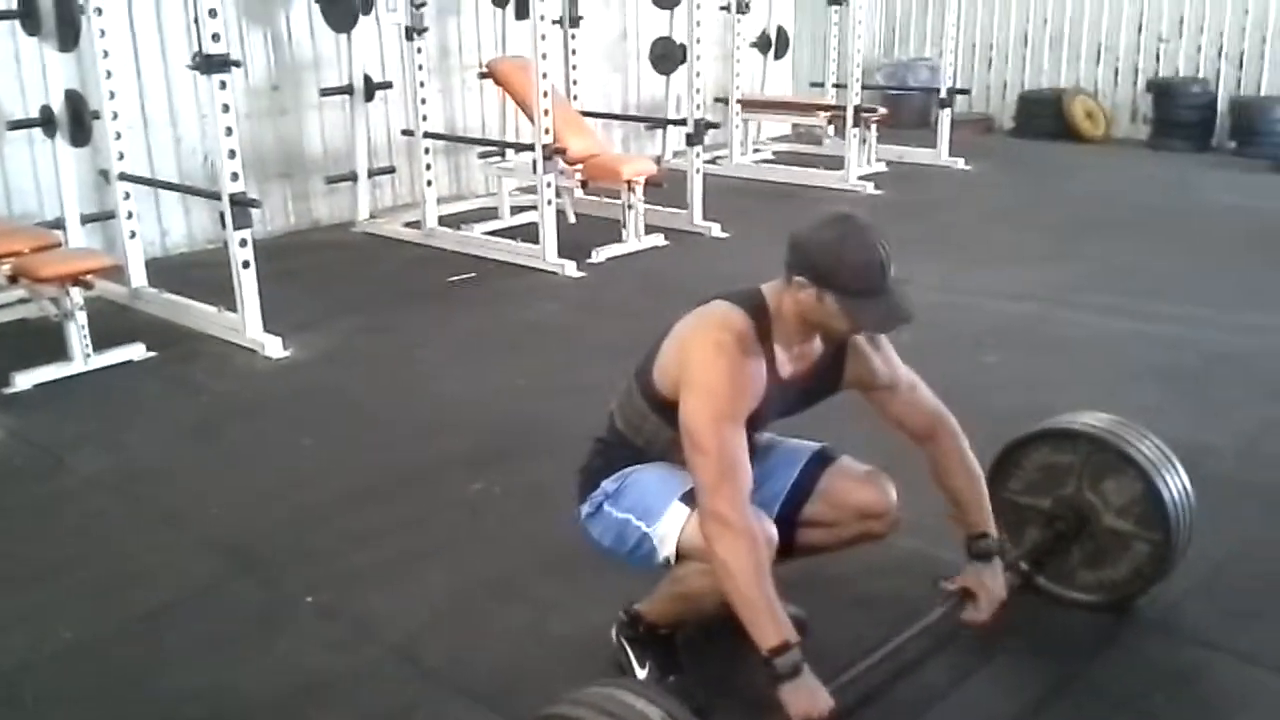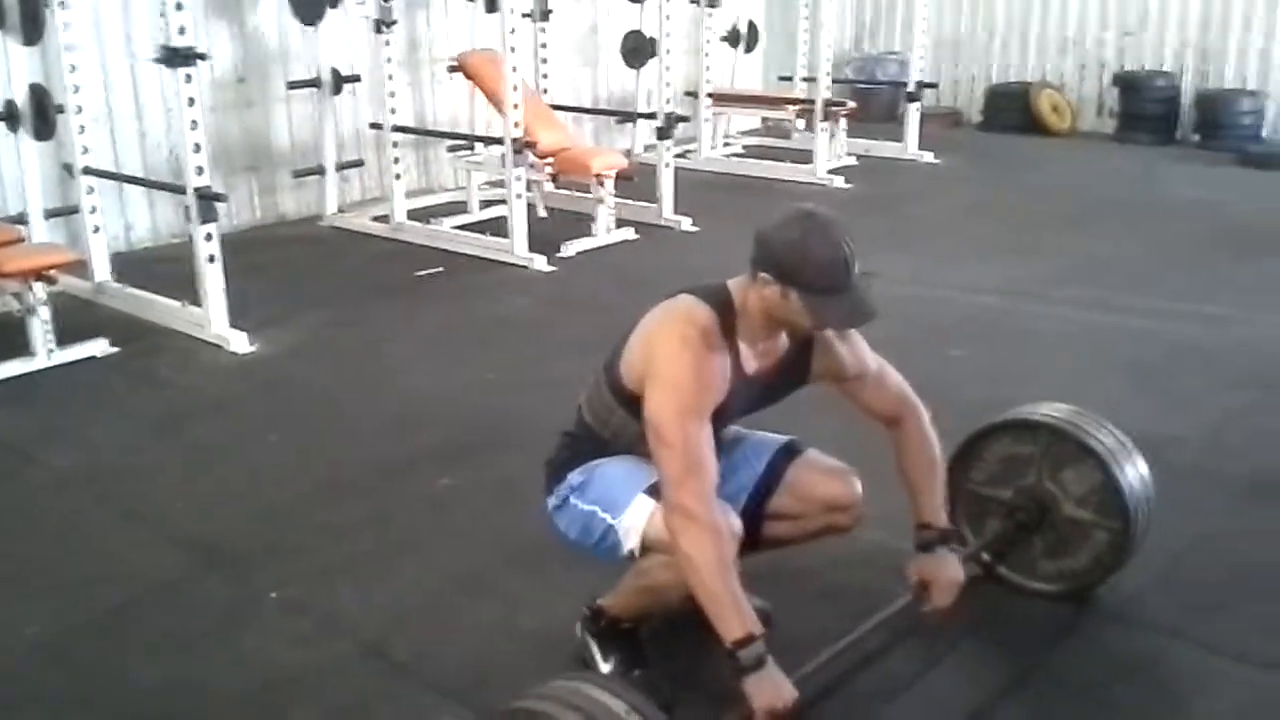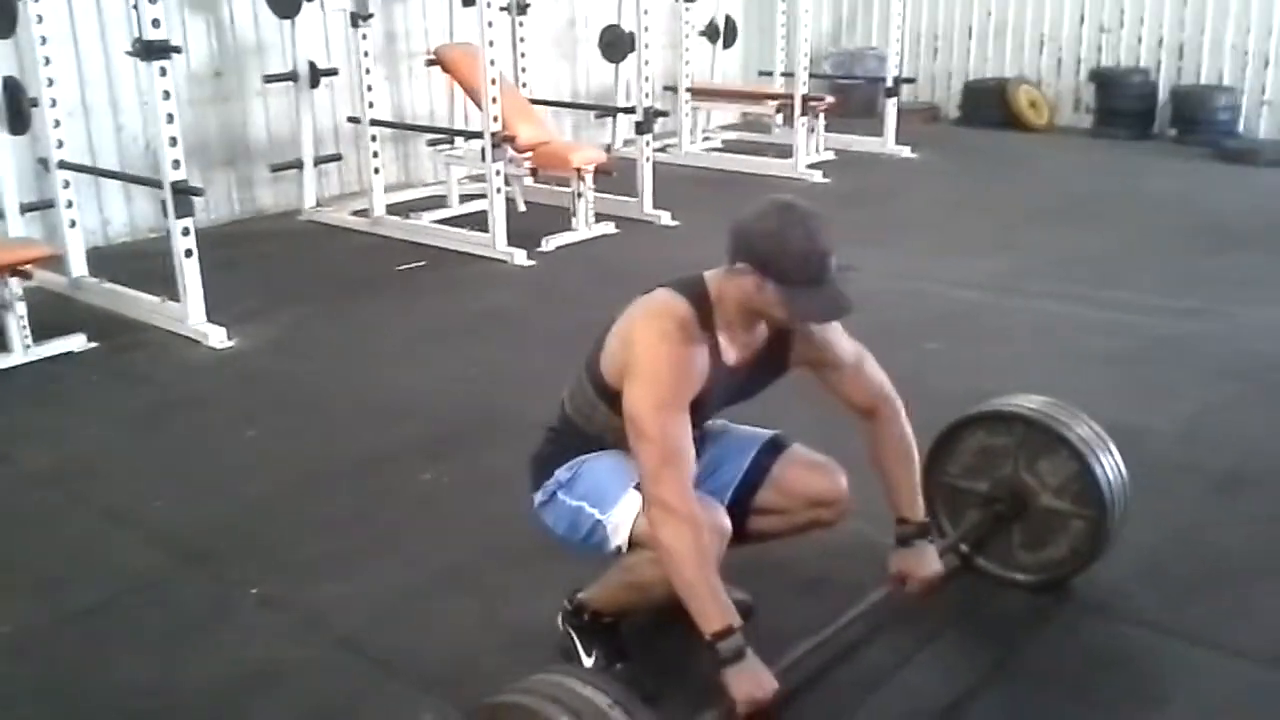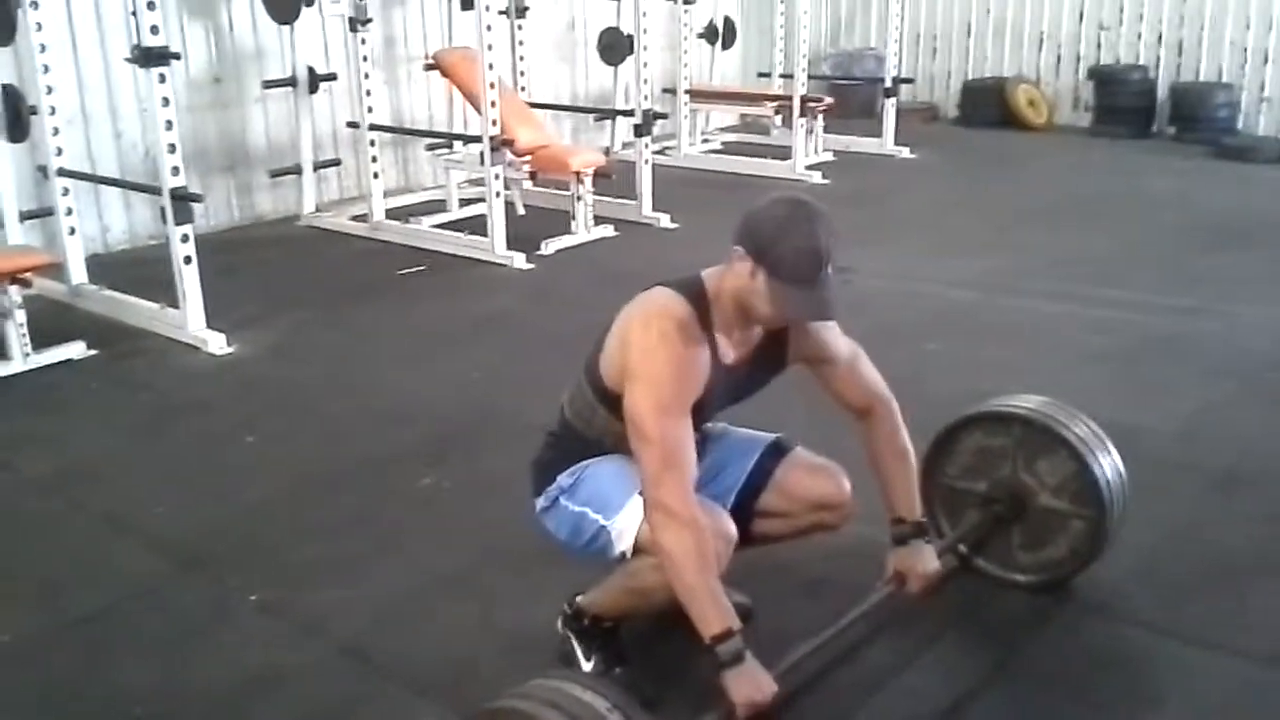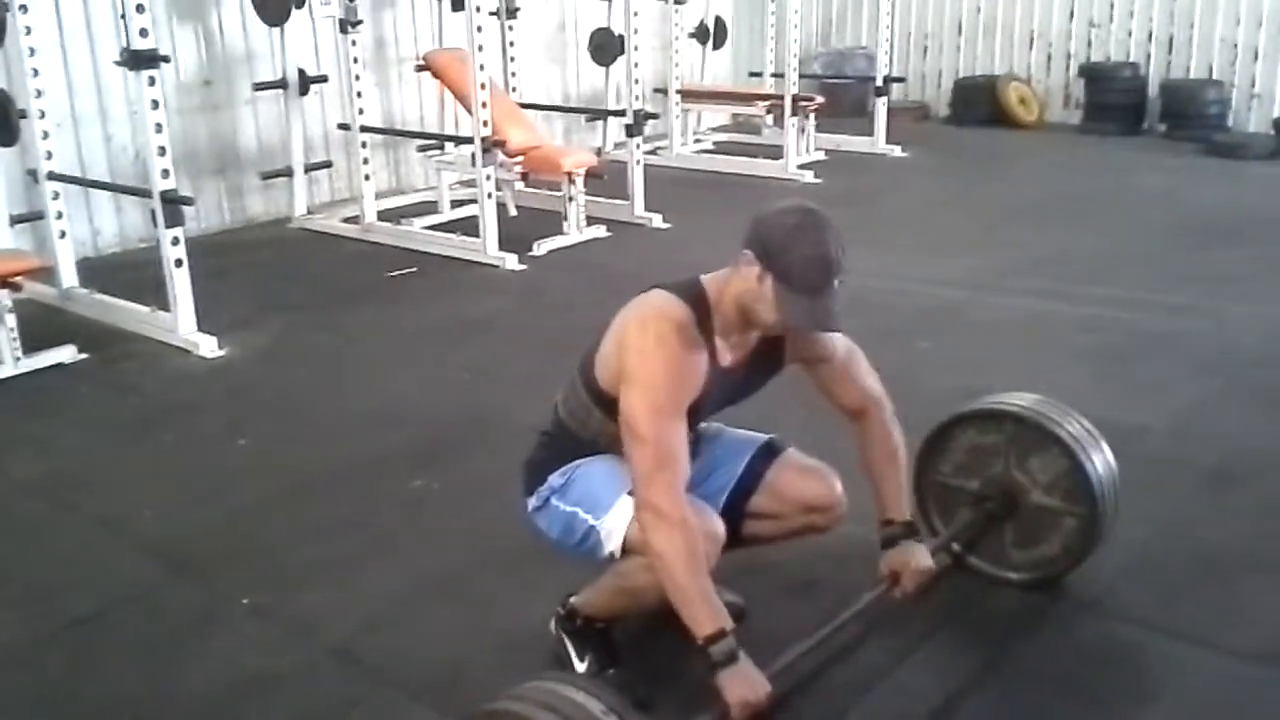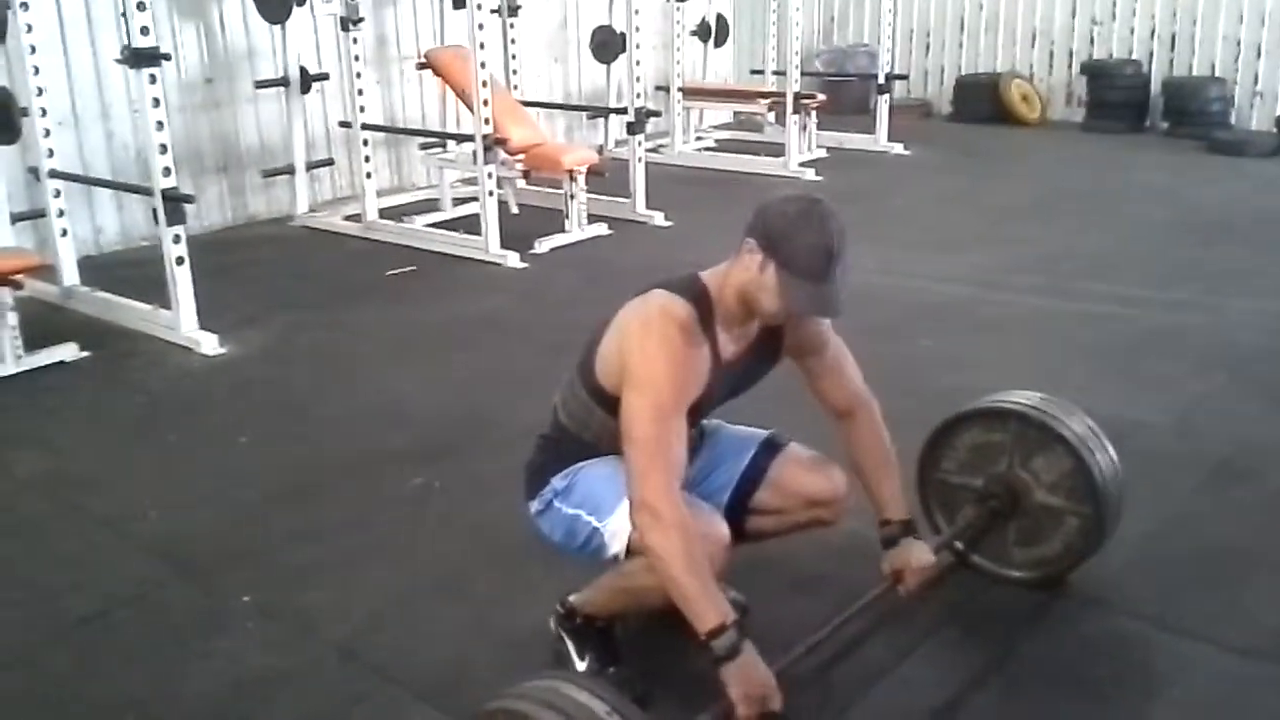
dt=0.2s
person 1, frame 1
left shoulder: (855, 344)
right shoulder: (725, 349)
left elbow: (937, 429)
right elbow: (724, 518)
left wrist: (984, 550)
right wrist: (788, 667)
left hip: (729, 458)
right hip: (627, 481)
left knee: (875, 506)
right knee: (749, 539)
left ankle: (746, 588)
right ankle: (642, 626)
person 1, frame 2
left shoulder: (823, 337)
right shoulder: (690, 342)
left elbow: (906, 416)
right elbow: (689, 510)
left wrist: (937, 540)
right wrist: (752, 659)
left hip: (695, 451)
right hip: (595, 474)
left knee: (840, 498)
right knee: (712, 537)
left ankle: (716, 585)
right ankle: (607, 619)
person 1, frame 3
left shoulder: (800, 324)
right shoulder: (668, 334)
left elbow: (881, 406)
right elbow: (669, 503)
left wrist: (913, 533)
right wrist: (732, 652)
left hip: (681, 445)
right hip: (580, 469)
left knee: (826, 492)
right knee: (702, 531)
left ankle: (695, 579)
right ankle: (588, 611)
person 1, frame 4
left shoulder: (798, 323)
right shoulder: (666, 333)
left elbow: (876, 406)
right elbow: (671, 508)
left wrist: (910, 533)
right wrist: (732, 656)
left hip: (680, 447)
right hip: (580, 474)
left knee: (829, 497)
right knee: (707, 537)
left ankle: (690, 579)
right ankle: (588, 617)
person 1, frame 5
left shoulder: (795, 319)
right shoulder: (666, 335)
left elbow: (870, 408)
right elbow: (659, 508)
left wrist: (900, 532)
right wrist: (725, 656)
left hip: (675, 447)
right hip: (572, 473)
left knee: (821, 499)
right knee: (696, 538)
left ankle: (683, 582)
right ankle: (581, 617)
person 1, frame 6
left shoulder: (793, 313)
right shoulder: (669, 333)
left elbow: (855, 409)
right elbow: (655, 508)
left wrist: (899, 531)
right wrist: (731, 648)
right hip: (574, 475)
left knee: (825, 493)
right knee: (703, 540)
left ankle: (689, 580)
right ankle: (581, 615)
